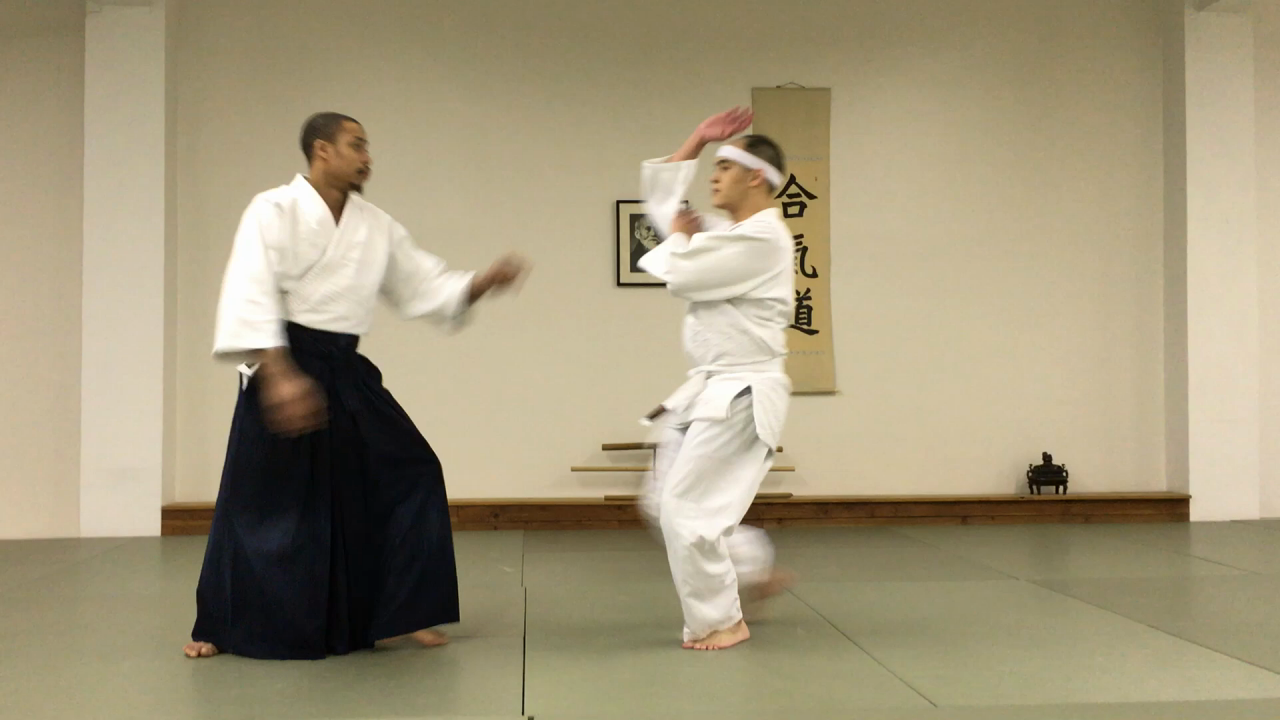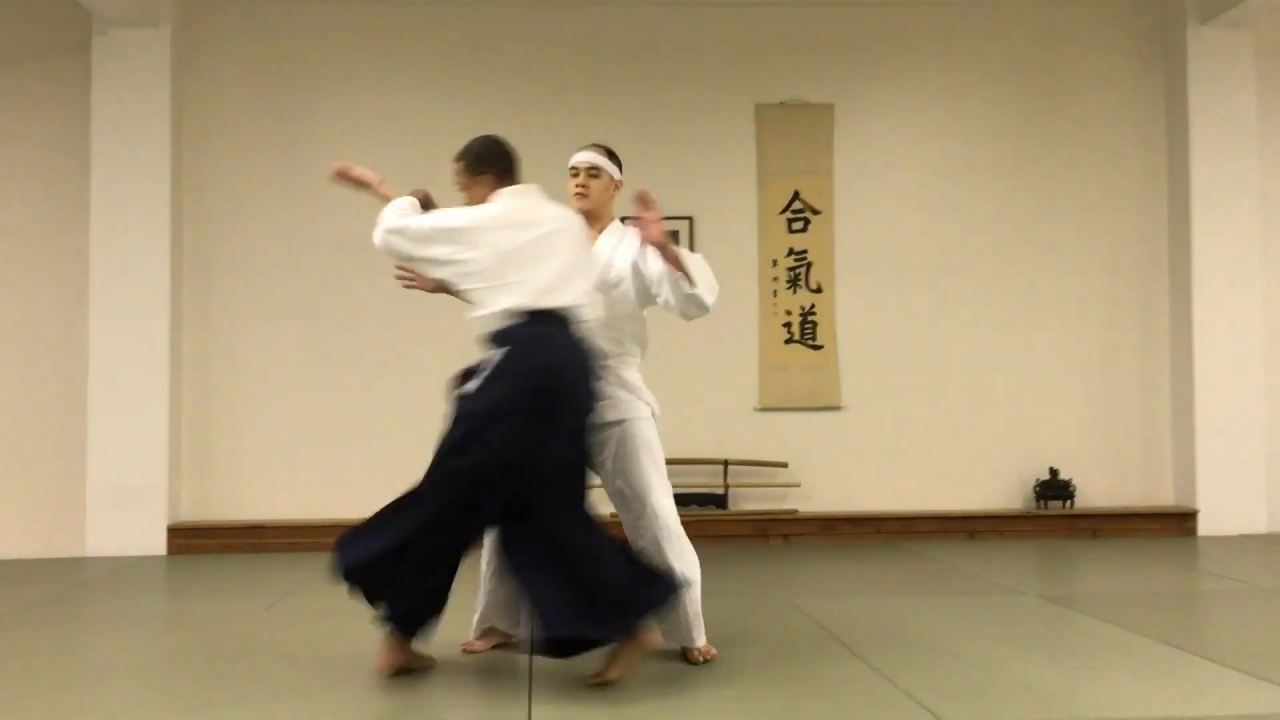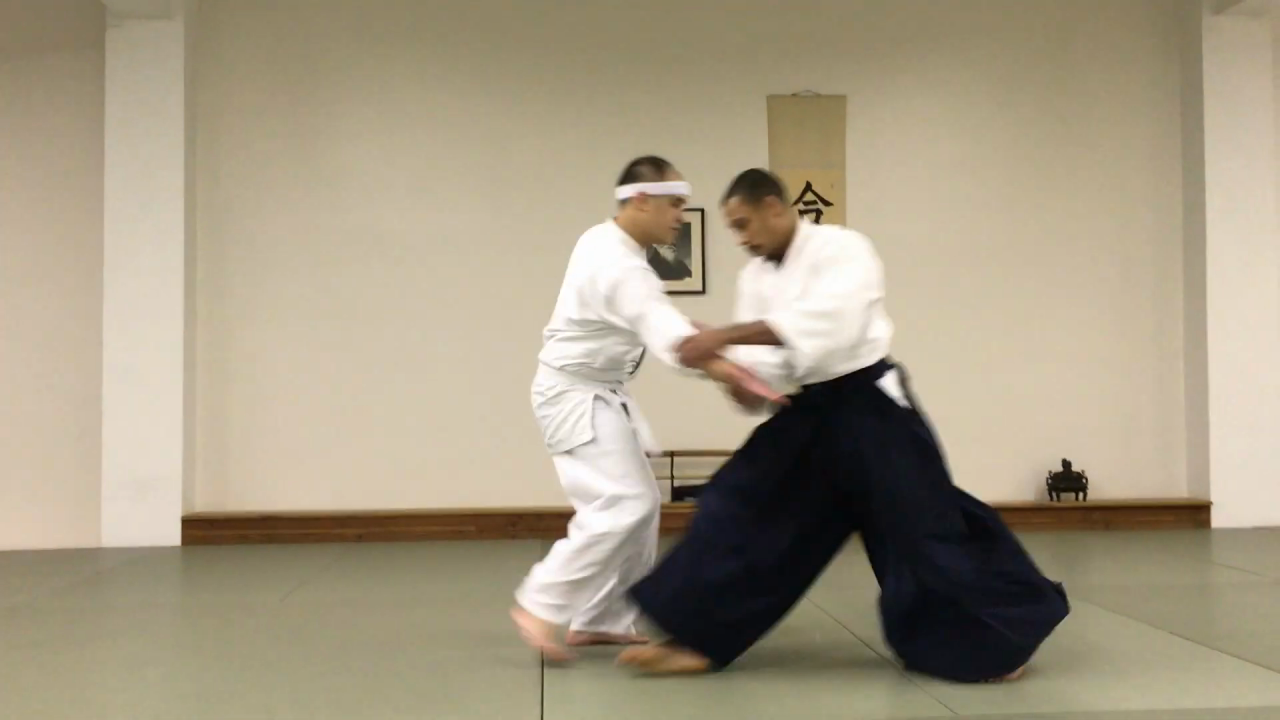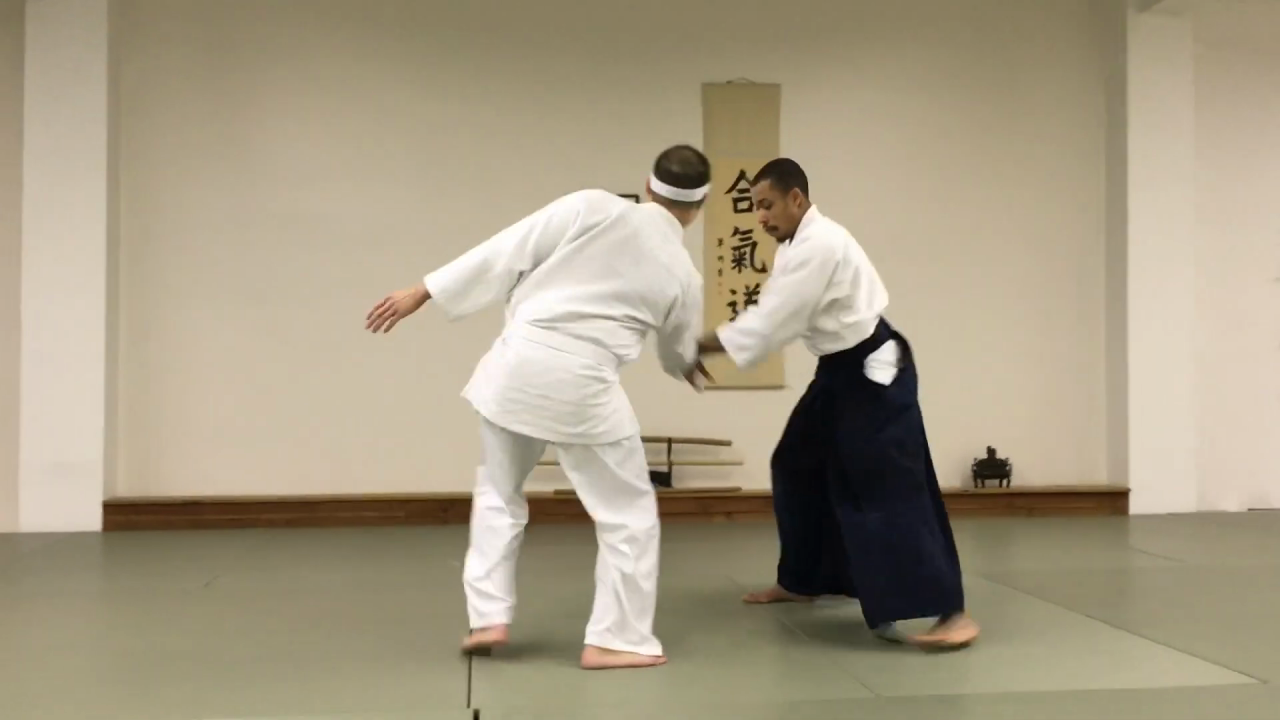
dt=0.5s
person 1, frame 1
left shoulder: (378, 226)
right shoulder: (274, 210)
left elbow: (420, 286)
right elbow: (247, 294)
left wrist: (479, 284)
right wrist: (277, 374)
left hip: (344, 370)
right hip: (285, 366)
left knee: (405, 478)
right knee: (261, 502)
left ankle: (394, 616)
right ankle: (225, 626)
person 1, frame 2
left shoulder: (469, 225)
right shoulder: (560, 222)
left elbow: (397, 232)
left wrist: (378, 187)
left hip: (515, 366)
right hip: (562, 364)
left knee: (453, 498)
right knee: (547, 507)
left ankle: (401, 636)
right ankle: (623, 624)
person 1, frame 3
left shoulder: (842, 250)
right shoulder: (754, 277)
left elbow: (829, 319)
right elbow: (766, 353)
left wrist: (727, 335)
left hip: (872, 404)
right hip: (813, 407)
left knee: (924, 522)
right knee: (740, 503)
left ankle: (1000, 639)
right ankle: (699, 641)
person 1, frame 4
left shoulder: (820, 244)
right shoulder: (796, 249)
left elbow: (773, 321)
right elbow: (777, 319)
left wrist: (699, 346)
right wrist: (706, 345)
left hip: (873, 371)
right hip: (839, 372)
left knee: (889, 484)
right knee: (799, 470)
left ankle: (948, 610)
right ankle: (801, 580)
person 2, frame 1
left shoulder: (763, 237)
right shoulder: (725, 227)
left elbow: (681, 272)
right elbow: (662, 196)
left wrist: (682, 238)
right wrist: (697, 139)
left hip: (739, 397)
right hip: (712, 390)
left knee: (681, 508)
right knee: (668, 496)
left ankle: (718, 620)
right ankle: (757, 570)
person 2, frame 2
left shoulder: (640, 247)
left elbow: (695, 300)
left wrist: (665, 248)
right wrist: (446, 285)
left hip: (617, 399)
left knee: (654, 516)
left ankle: (689, 633)
right ankle: (501, 622)
person 2, frame 3
left shoulder: (604, 243)
right shoulder: (625, 270)
right elbow: (665, 330)
right wrist: (728, 370)
left hip: (604, 398)
right hip: (575, 400)
left knee: (641, 506)
right knee: (623, 506)
left ankle: (599, 618)
right ankle: (543, 606)
person 2, frame 4
left shoulder: (591, 206)
right shoulder: (682, 278)
left elbow: (505, 252)
right elbow: (677, 354)
left wrist: (418, 294)
right wrist: (689, 364)
left hip: (513, 368)
right hip: (580, 387)
left knee: (498, 496)
right knee: (627, 508)
left ankle: (487, 618)
right ankle: (615, 639)
